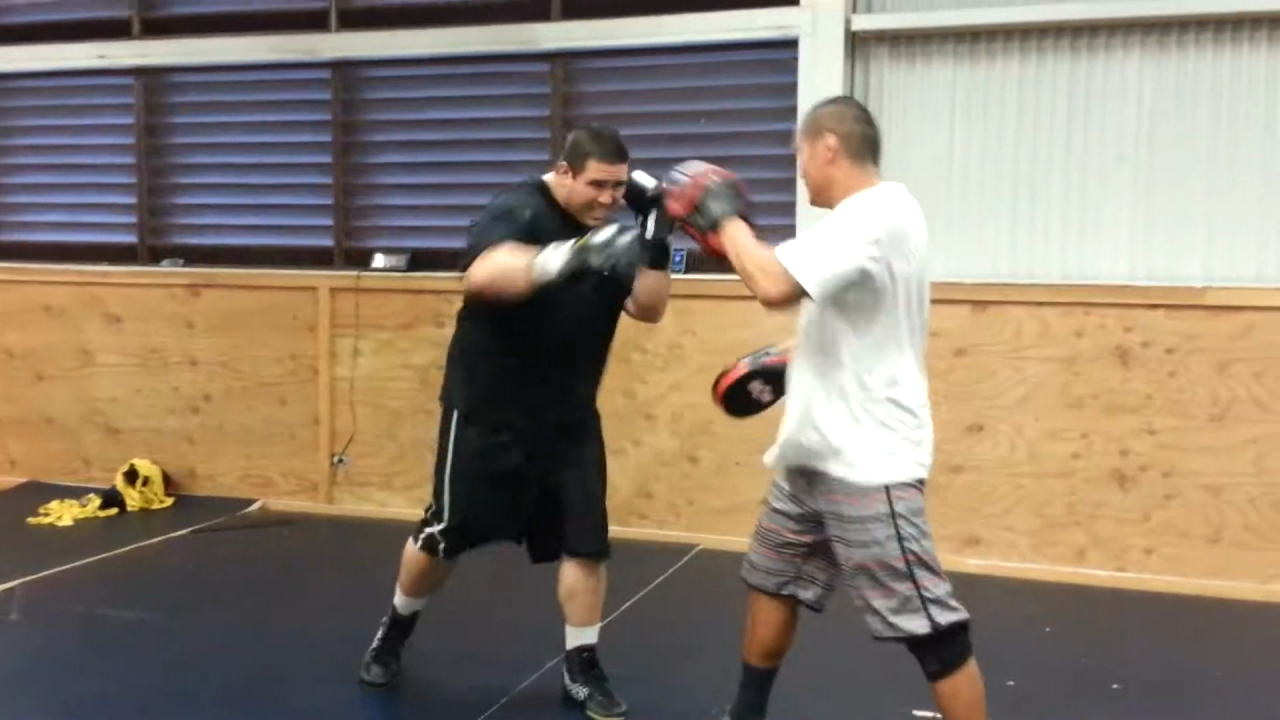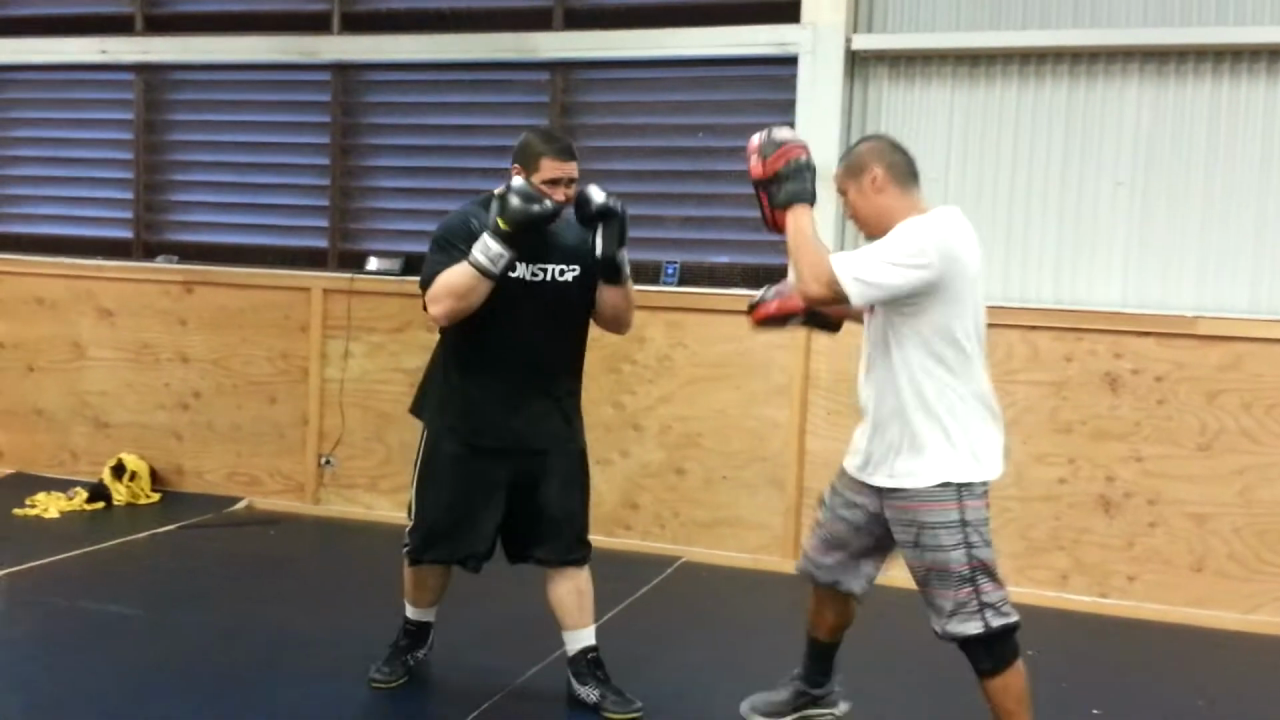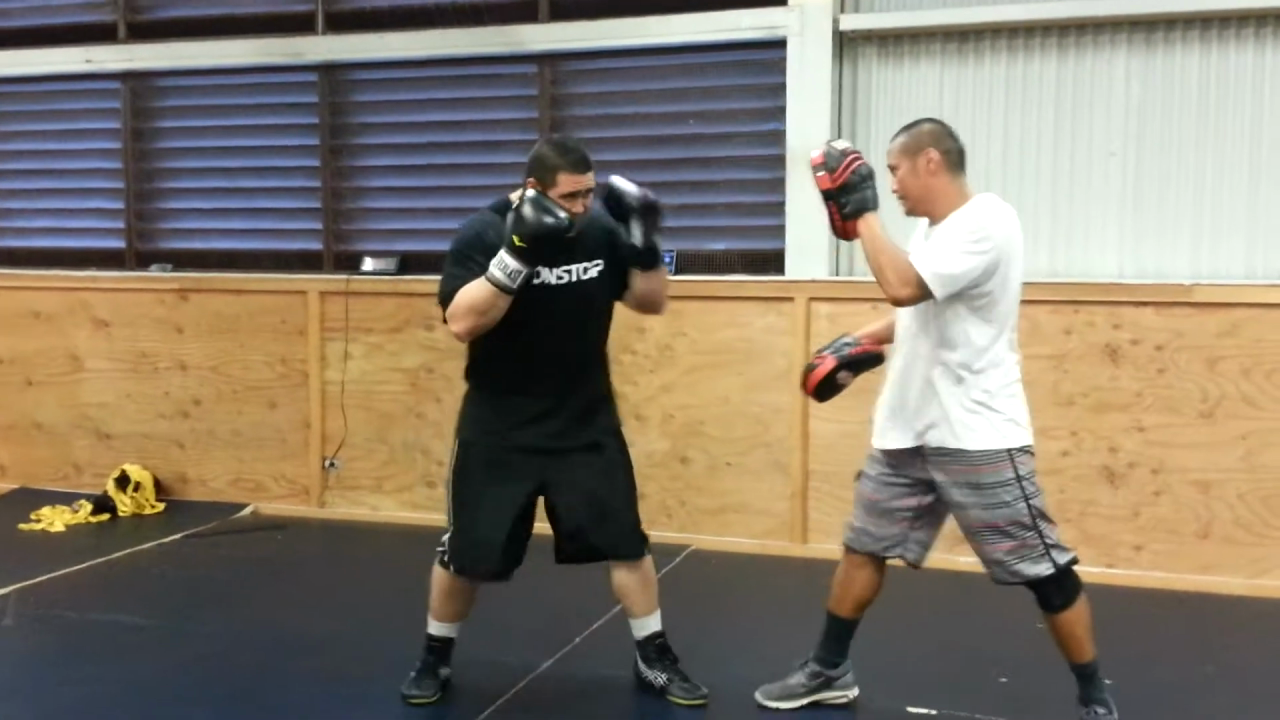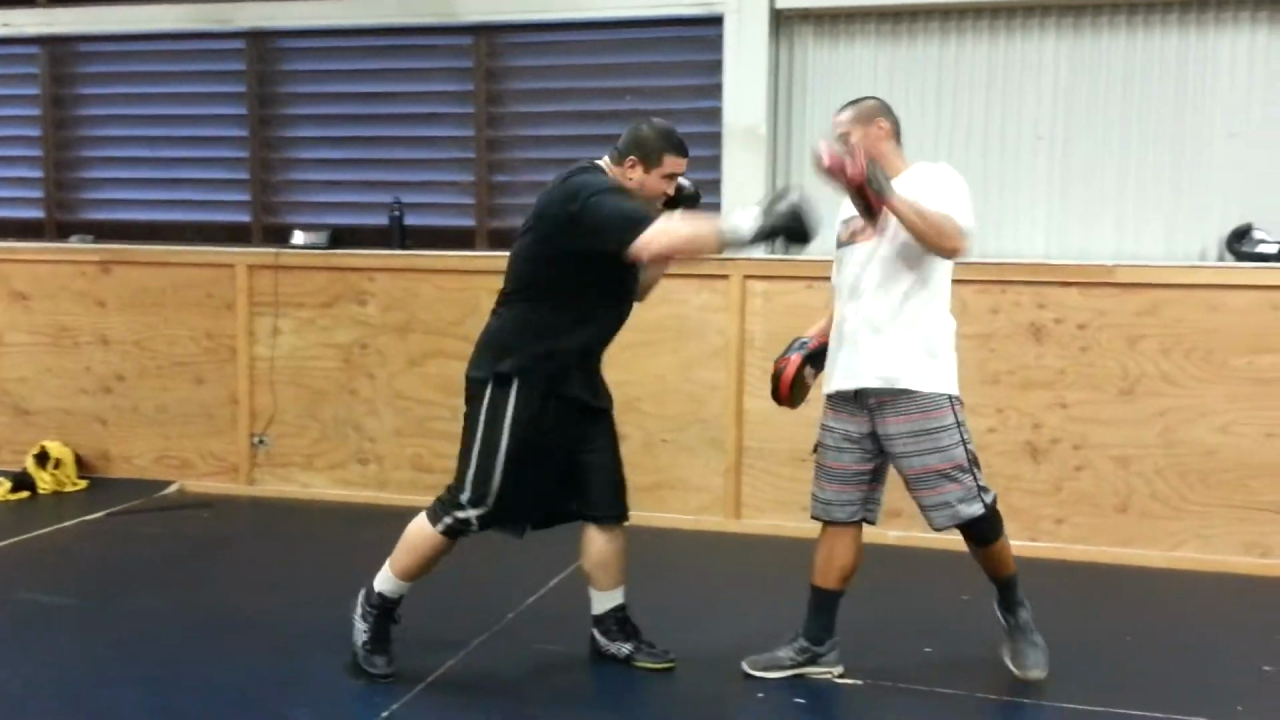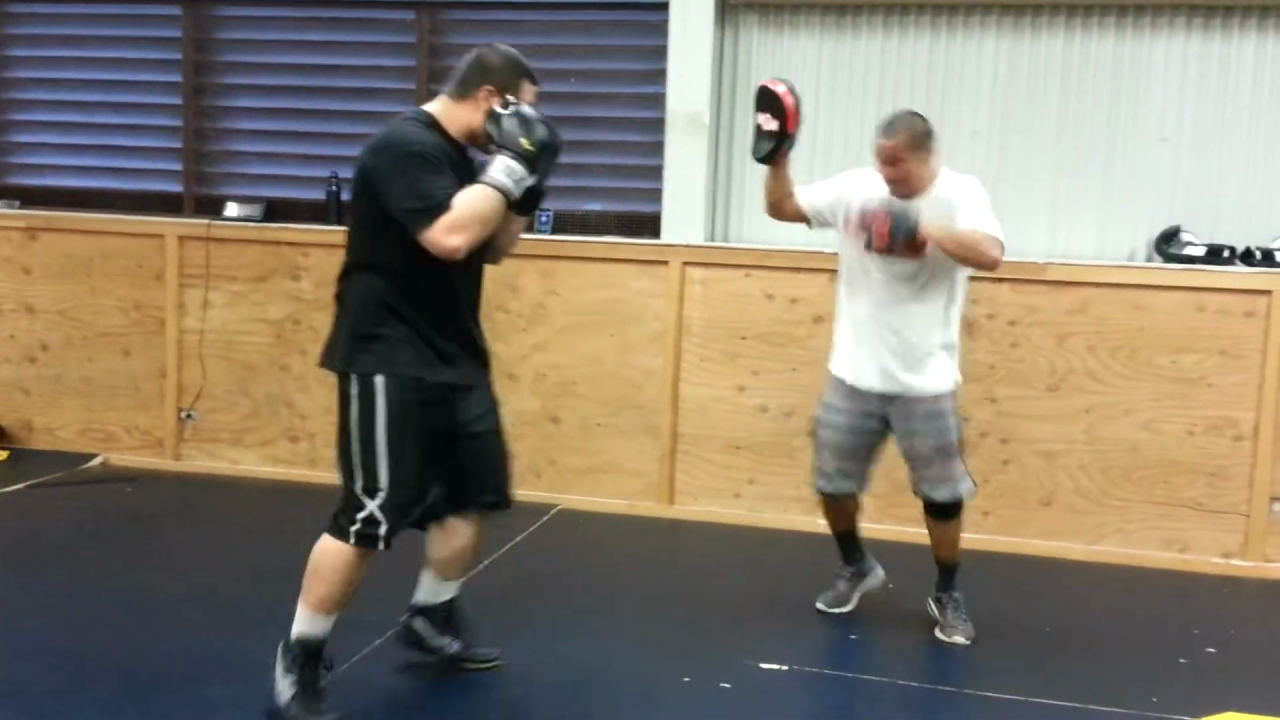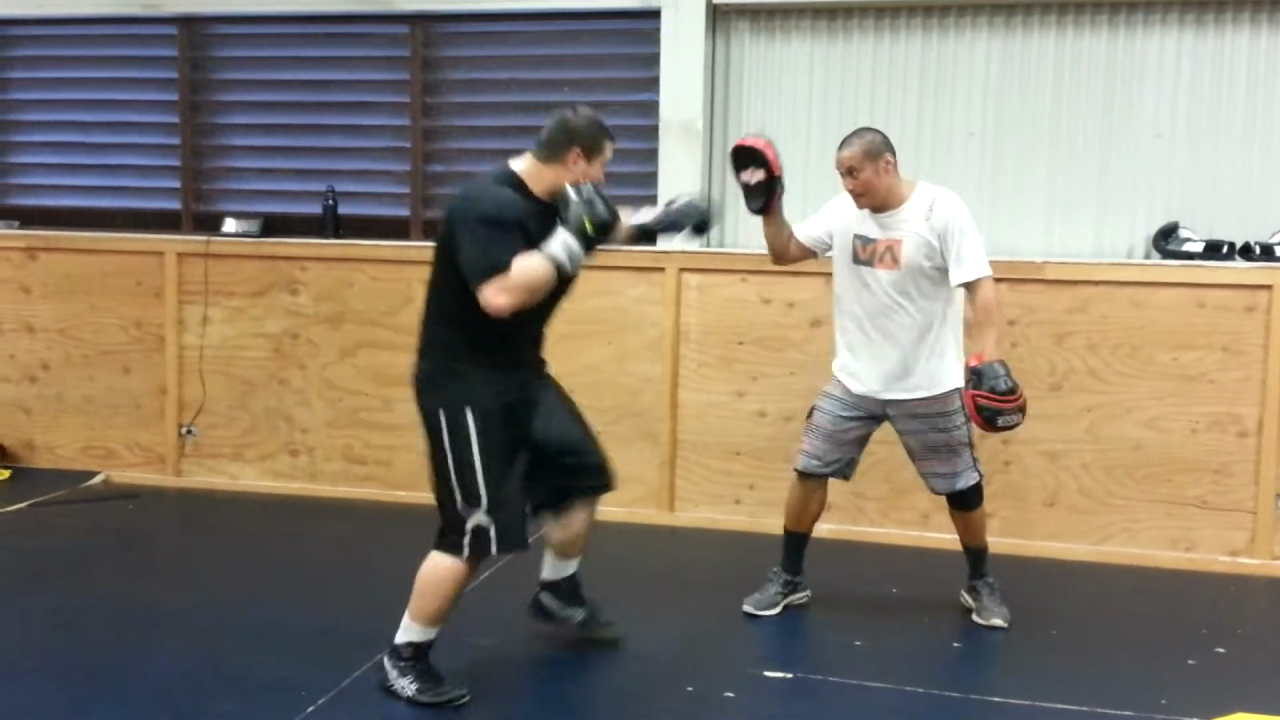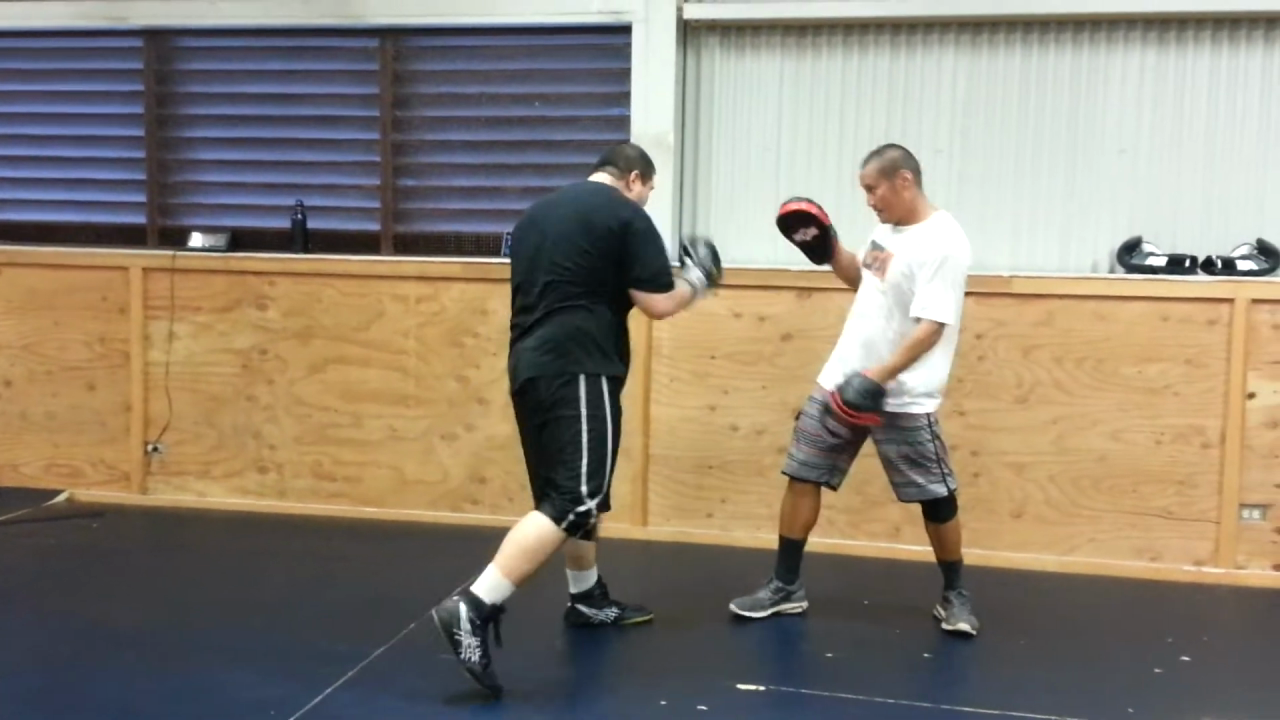
dt=0.7s
person 1, frame 1
left shoulder: (611, 229)
right shoulder: (516, 212)
left elbow: (650, 307)
right elbow: (484, 276)
left wrist: (654, 232)
right wrist: (571, 260)
left hip: (568, 413)
right hip: (487, 410)
left knee: (585, 543)
right knee: (446, 534)
left ankle: (582, 668)
right ankle: (395, 629)
person 1, frame 2
left shoulder: (576, 231)
right shoulder: (464, 226)
left elbow: (618, 319)
right elbow: (441, 307)
left wrist: (611, 248)
right wrist: (502, 236)
left hip: (550, 425)
right hip: (465, 424)
left knee: (564, 548)
right knee: (432, 545)
left ankle: (586, 670)
right ankle: (412, 638)
person 1, frame 3
left shoulder: (601, 230)
right shoulder: (481, 234)
left elbow: (652, 302)
right elbow: (461, 323)
left wrist: (640, 235)
right wrist: (518, 251)
left hip: (585, 426)
right hip: (498, 429)
left knee: (625, 542)
right knee: (465, 555)
left ankle: (654, 657)
right ankle: (435, 656)
person 1, frame 4
left shoulder: (613, 202)
right shoulder: (586, 195)
left elbow: (638, 282)
right elbow: (656, 244)
left wrist: (685, 218)
right wrist: (761, 220)
left hip: (572, 379)
right hip: (521, 375)
left knee: (603, 505)
right knee: (474, 508)
left ankle: (612, 629)
right ankle: (378, 605)
person 1, frame 5
left shoulder: (458, 153)
right shoulder: (402, 147)
left elbow: (494, 247)
right elbow: (451, 237)
left wrist: (525, 187)
right wrist: (511, 165)
left hip: (454, 354)
right hip: (388, 360)
left knee: (472, 493)
right knee: (369, 516)
left ankle: (430, 618)
right ankle: (300, 656)
person 1, frame 6
left shoulder: (552, 197)
right shoulder: (489, 205)
left elbow: (607, 227)
right elbow: (502, 296)
left wrist: (656, 220)
right wrist: (573, 237)
left hip: (520, 376)
right hip: (468, 389)
left knee: (582, 476)
right knee: (477, 529)
left ankle: (558, 594)
right ankle: (406, 656)
person 1, frame 7
left shoulder: (534, 216)
right shoulder: (624, 215)
right elbow: (658, 301)
right wrist: (700, 273)
left hip: (532, 365)
right hip: (577, 368)
left knee: (576, 491)
right knee: (573, 500)
left ankle: (587, 599)
right ankle: (475, 609)
person 2, frame 1
left shoulder: (880, 215)
right shoulder: (858, 218)
left elbow: (776, 285)
left wrist: (726, 220)
right wrist: (785, 362)
left hip: (869, 463)
right hip: (815, 451)
left knee: (924, 622)
right knee: (771, 582)
person 2, frame 2
left shoulder: (933, 237)
right shoulder: (910, 241)
left elbow: (820, 288)
left wrist: (795, 204)
right wrist: (803, 299)
left hip: (939, 469)
right hip: (879, 456)
left knee: (978, 625)
right knee: (830, 573)
person 2, frame 3
left shoulder: (986, 223)
right shoulder: (933, 228)
left elbow: (902, 287)
left wrist: (862, 212)
right wrist: (858, 343)
left hip: (978, 439)
right hip: (907, 432)
left knee: (1044, 570)
right knee: (864, 547)
right ankle: (827, 671)
person 2, frame 4
left shoulder: (931, 180)
right shoulder: (852, 205)
left elbow: (948, 239)
left wrist: (882, 191)
right wrist: (811, 339)
left hip: (916, 383)
right hip: (850, 383)
left knee: (967, 512)
right knee: (839, 513)
left ankle: (1016, 615)
right ankle: (816, 645)
person 2, frame 5
left shoulder: (961, 194)
right shoulder: (855, 187)
left elbow: (990, 255)
right elbow: (782, 208)
left wrist: (916, 231)
right wrist: (777, 156)
left hip: (924, 379)
right hip: (855, 372)
left knee: (943, 494)
right knee: (833, 484)
left ankle: (947, 595)
right ankle: (856, 567)
person 2, frame 6
left shoulder: (942, 211)
right shoulder: (843, 210)
left elbow: (980, 286)
right elbow: (785, 252)
left wrist: (989, 357)
right wrist: (769, 205)
left hip: (927, 385)
right hip: (853, 378)
left knee: (962, 485)
right knee: (810, 469)
left ankle: (980, 584)
right ankle: (787, 578)
person 2, frame 7
left shoulder: (945, 243)
right shoulder: (887, 227)
left elbow: (931, 327)
left wrist: (876, 378)
right wrist: (826, 247)
left hip: (902, 397)
right hip: (841, 382)
left knee: (935, 497)
right knee: (802, 475)
left ankle: (954, 595)
right ankle: (786, 586)
